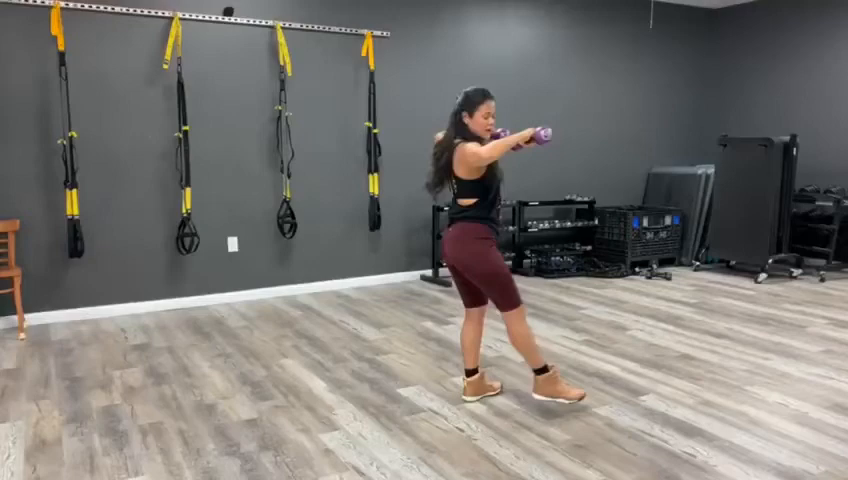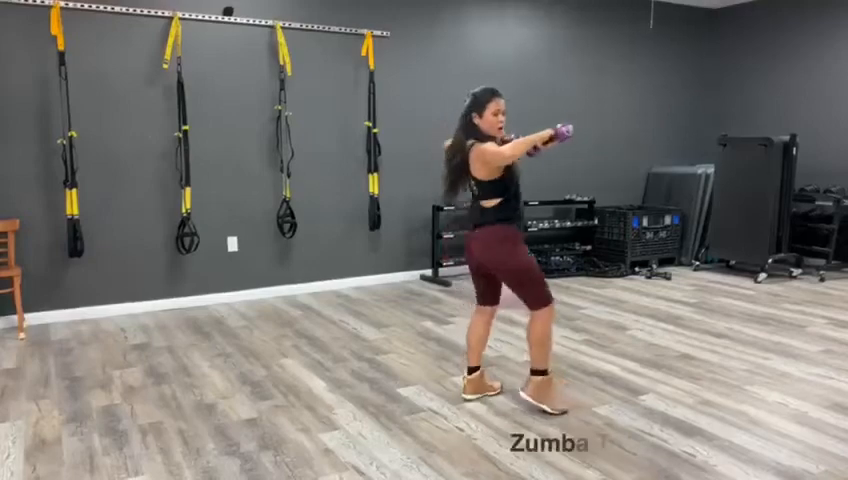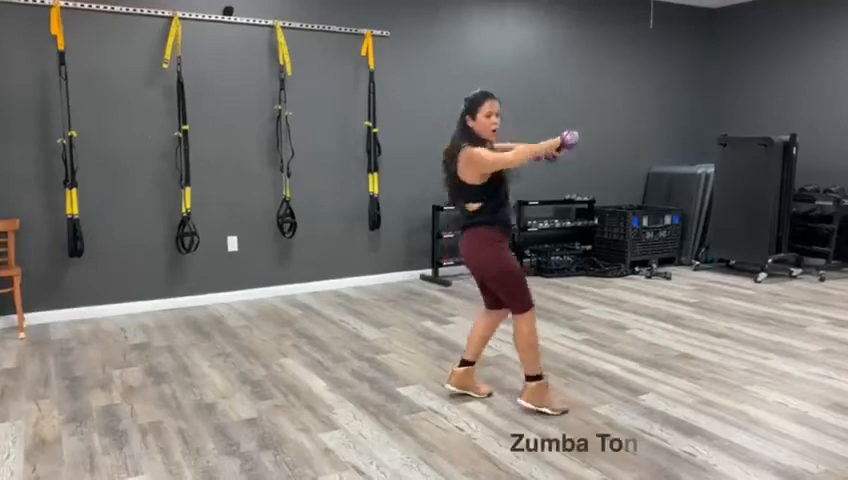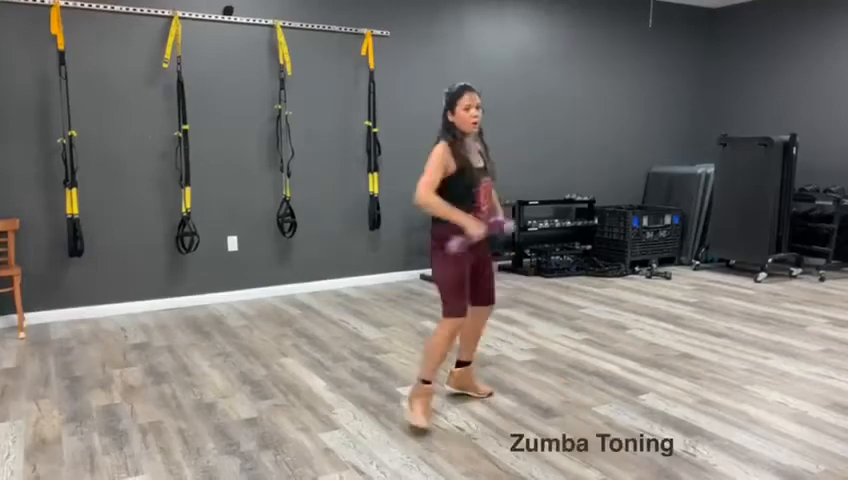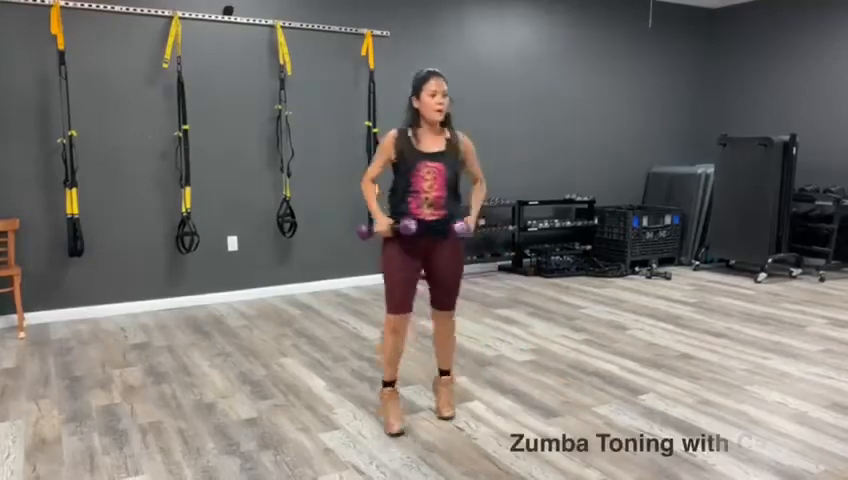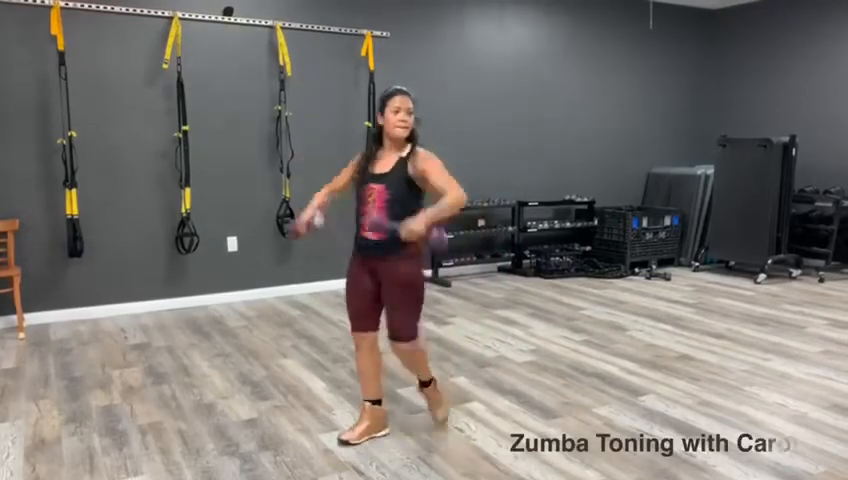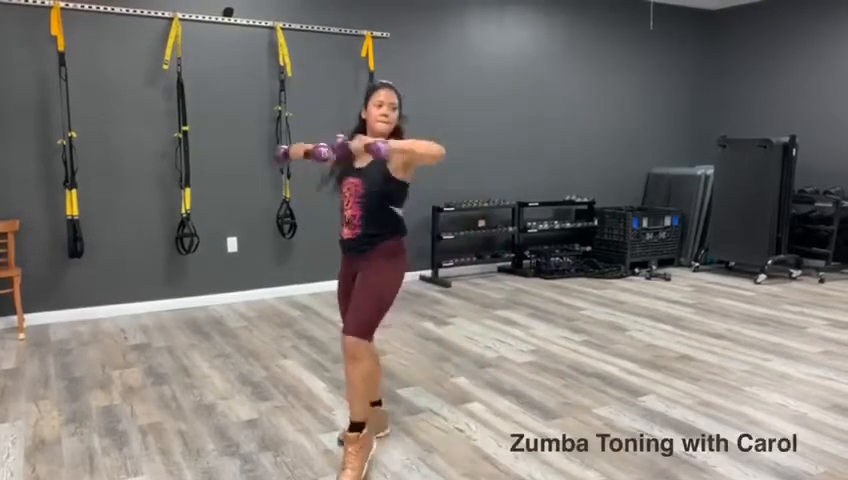
dt=0.3s
person 1, frame 1
left shoulder: (453, 144)
right shoulder: (468, 151)
right elbow: (487, 154)
right wrist: (521, 136)
left hip: (456, 239)
right hip: (473, 240)
left knee: (474, 310)
right knee: (513, 309)
left ankle: (473, 381)
right ankle: (545, 380)
person 1, frame 2
left shoulder: (466, 147)
right shoulder: (486, 152)
right elbow: (508, 152)
right wrist: (543, 135)
left hip: (478, 240)
right hip: (501, 240)
left knee: (485, 307)
right knee: (543, 307)
left ankle: (474, 380)
right ankle: (538, 384)
person 1, frame 3
left shoulder: (483, 150)
right shoulder: (471, 155)
left elbow: (507, 151)
right elbow: (508, 159)
left wrist: (531, 148)
right wrist: (548, 145)
left hip: (485, 242)
right hip: (485, 243)
left knee: (497, 308)
right knee: (523, 313)
left ankle: (462, 373)
right ankle: (537, 388)
person 1, frame 4
left shoulder: (480, 148)
right shoulder: (445, 151)
right elbow: (423, 196)
left wrist: (498, 212)
right wrist: (466, 221)
left hip: (478, 242)
right hip: (451, 244)
left knee: (483, 308)
right knee: (454, 319)
left ankle: (462, 375)
right ankle: (420, 393)
person 1, frame 5
left shoulder: (458, 141)
right shoulder: (397, 138)
left elbow: (479, 180)
right elbow: (368, 179)
left wrist: (473, 215)
right wrist: (377, 216)
left hip: (445, 240)
right hip: (402, 241)
left knee: (444, 313)
right knee: (396, 318)
left ankle: (444, 382)
right ankle: (390, 396)
person 1, frame 6
left shoulder: (419, 159)
right shoulder: (364, 159)
left elbow: (457, 196)
right elbow: (330, 190)
left wrist: (425, 218)
right wrist: (310, 210)
left hip: (401, 260)
right hip: (364, 260)
left knee: (402, 340)
right knee: (363, 336)
left ankle: (429, 386)
right ankle: (374, 413)
person 1, frame 7
left shoulder: (400, 154)
right shoulder: (351, 154)
left elbow: (437, 152)
right elbow: (331, 160)
left wrist: (380, 142)
right wrist: (307, 151)
left hip: (384, 258)
right hip: (352, 257)
left knee: (357, 343)
right knee: (358, 343)
left ankle: (360, 441)
right ankle: (376, 416)
